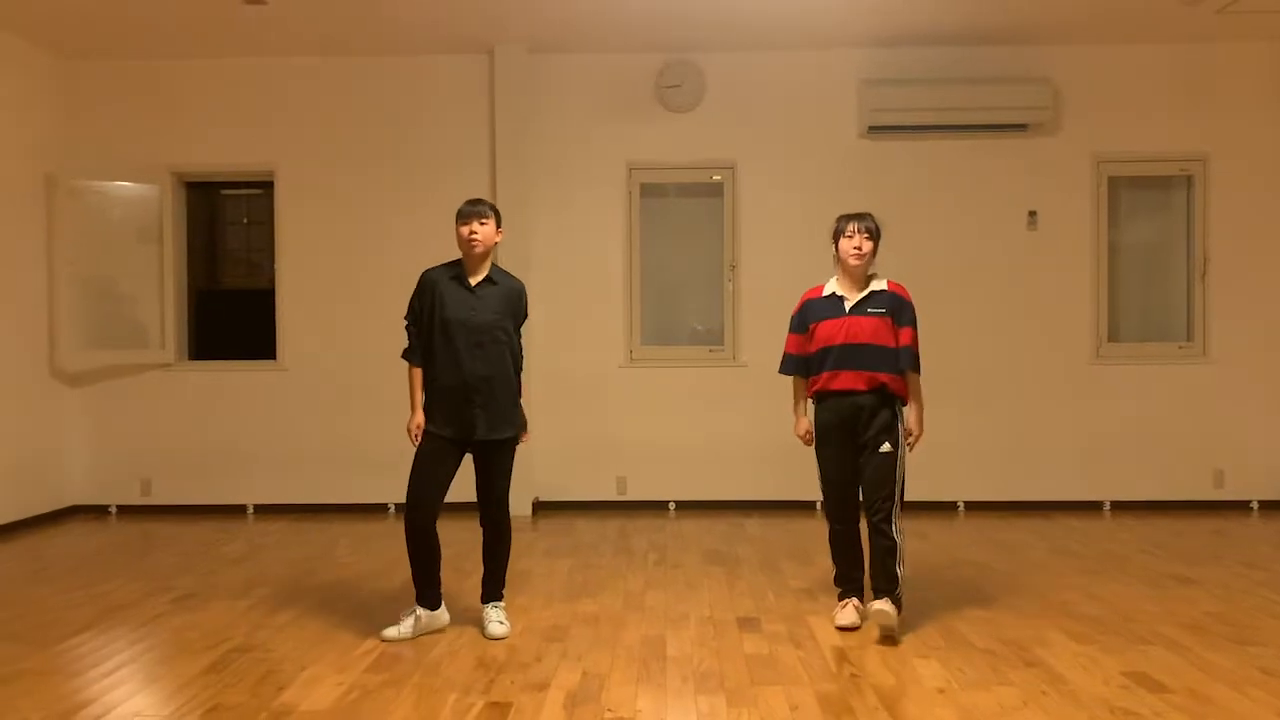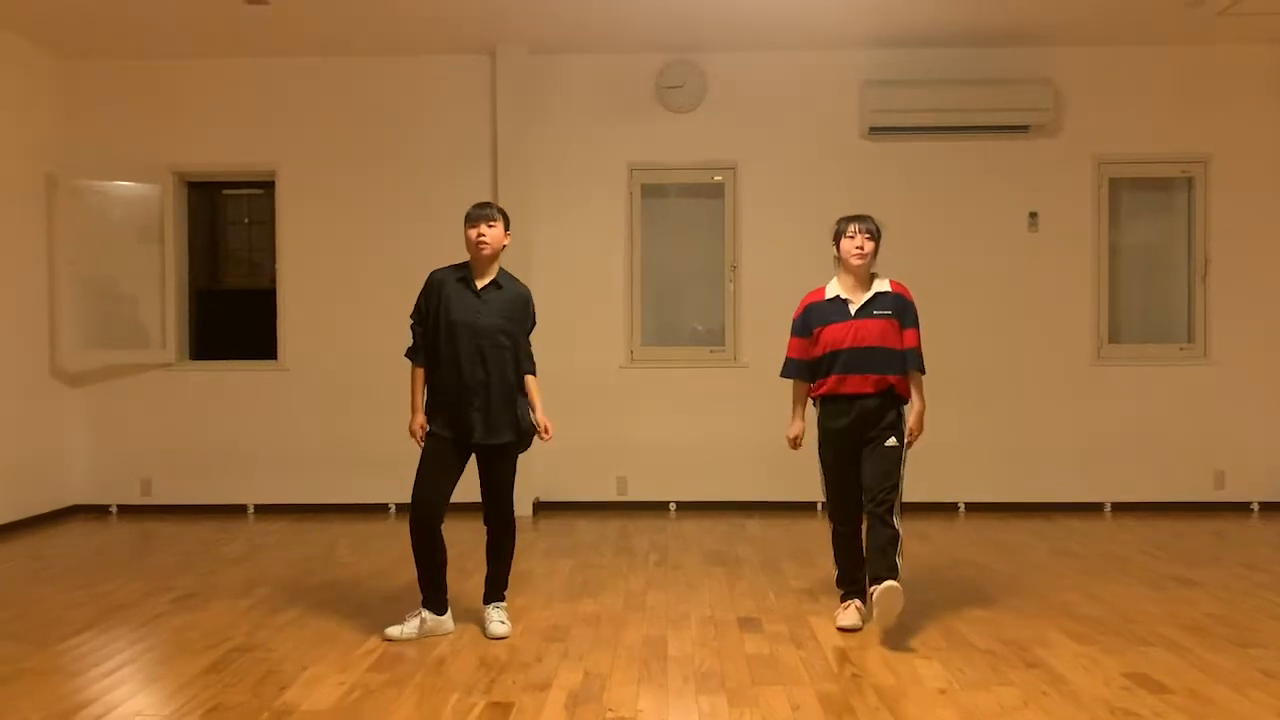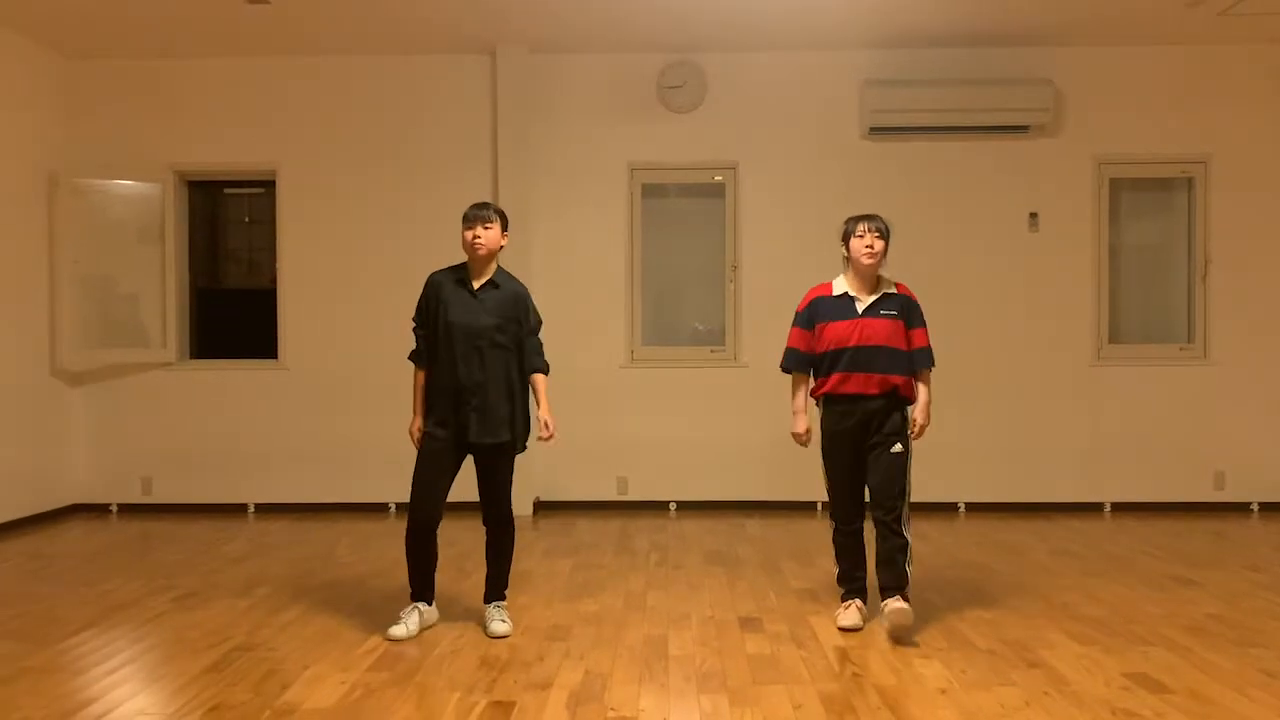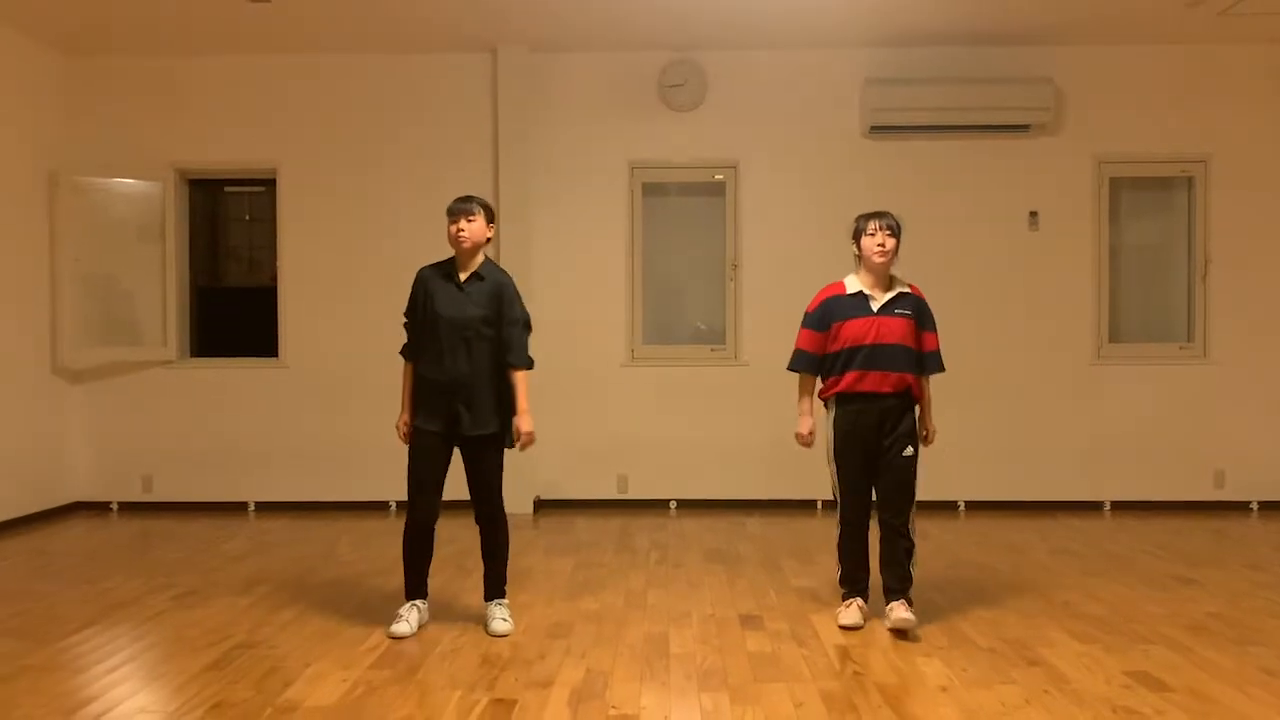
dt=0.2s
person 1, frame 1
left shoulder: (511, 290)
right shoulder: (433, 283)
right elbow: (417, 351)
left wrist: (519, 409)
right wrist: (417, 409)
left hip: (497, 419)
right hip: (443, 418)
left knee: (495, 515)
right knee: (419, 512)
left ankle: (493, 603)
right ankle: (429, 607)
person 1, frame 2
left shoulder: (517, 295)
right shoulder: (440, 284)
left elbow: (523, 359)
right elbow: (421, 351)
left wrist: (537, 409)
right wrist: (418, 409)
left hip: (501, 421)
right hip: (447, 420)
left knee: (499, 515)
right knee: (423, 513)
left ankle: (495, 603)
right ankle: (434, 610)
person 1, frame 3
left shoulder: (515, 293)
right shoulder: (438, 285)
left elbow: (532, 357)
right elbow: (423, 354)
left wrist: (543, 407)
right wrist: (418, 412)
left hip: (497, 420)
right hip: (444, 420)
left knee: (498, 516)
right knee: (422, 513)
left ankle: (496, 602)
right ankle: (421, 603)
person 1, frame 4
left shoulder: (500, 285)
right shoulder: (427, 280)
left elbow: (516, 352)
right elbow: (412, 349)
left wrist: (522, 411)
right wrist: (405, 407)
left hip: (483, 415)
right hip: (431, 413)
left knee: (489, 511)
right knee: (420, 510)
left ankle: (496, 600)
right ankle: (415, 600)
person 2, frame 1
left shoulder: (895, 297)
right shoulder: (812, 302)
left elbow: (909, 362)
right elbow: (799, 367)
left wrist: (916, 412)
right wrist: (801, 415)
left hip: (879, 411)
right hip: (831, 413)
left knee: (882, 506)
right knee: (840, 511)
left ankle: (886, 596)
right ankle: (849, 595)
person 2, frame 2
left shoulder: (898, 298)
right shoulder: (814, 305)
left elbow: (913, 362)
right elbow: (801, 369)
left wrist: (917, 408)
right wrist: (797, 418)
left hip: (884, 412)
right hip: (836, 416)
left knee: (883, 500)
right knee: (843, 511)
left ankle: (885, 583)
right ankle: (851, 596)
person 2, frame 3
left shoulder: (903, 300)
right shoulder: (818, 300)
left elbow: (920, 361)
right elbow: (800, 363)
left wrist: (923, 404)
right wrist: (799, 412)
left hip: (888, 414)
right hip: (839, 413)
left knee: (890, 506)
right knee: (845, 511)
left ankle: (895, 596)
right ankle: (852, 596)
person 2, frame 4
left shoulder: (913, 301)
right shoulder: (830, 300)
left elbow: (926, 365)
right elbow: (808, 362)
left wrist: (927, 413)
right wrist: (805, 414)
left hip: (899, 413)
right hip: (851, 412)
left knee: (897, 510)
right knee: (852, 510)
left ankle: (898, 598)
right ankle: (854, 595)
